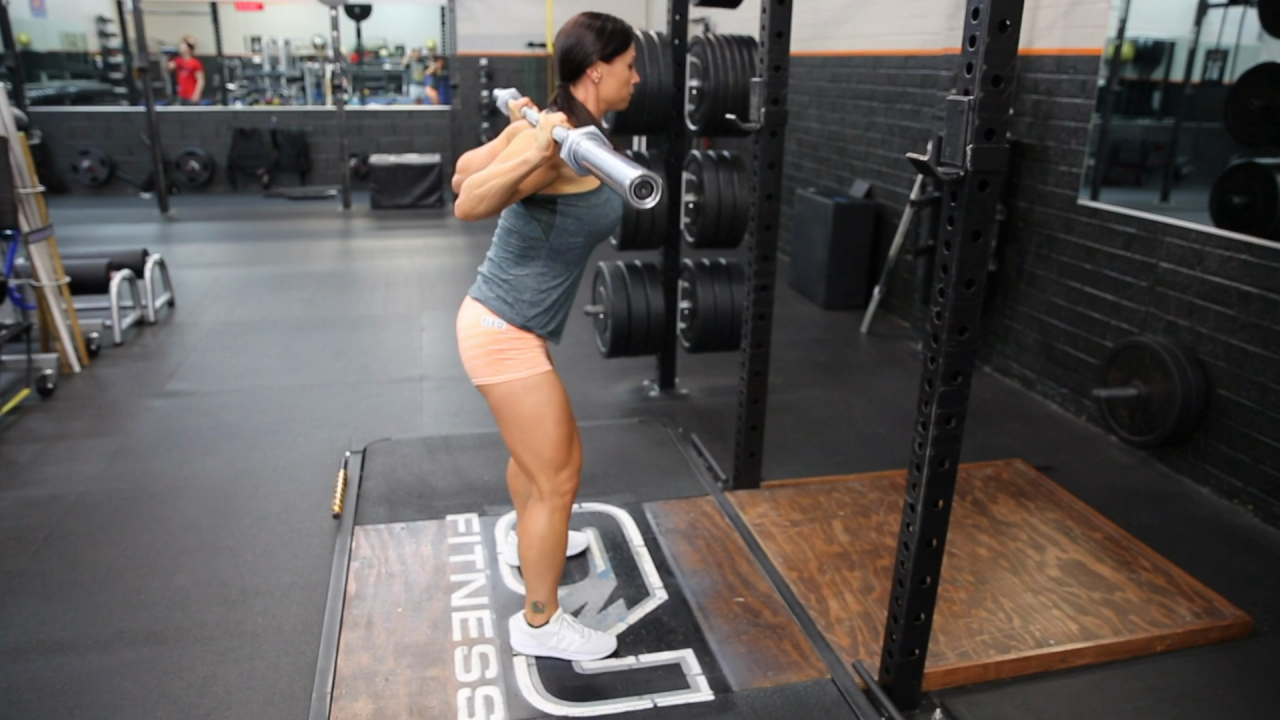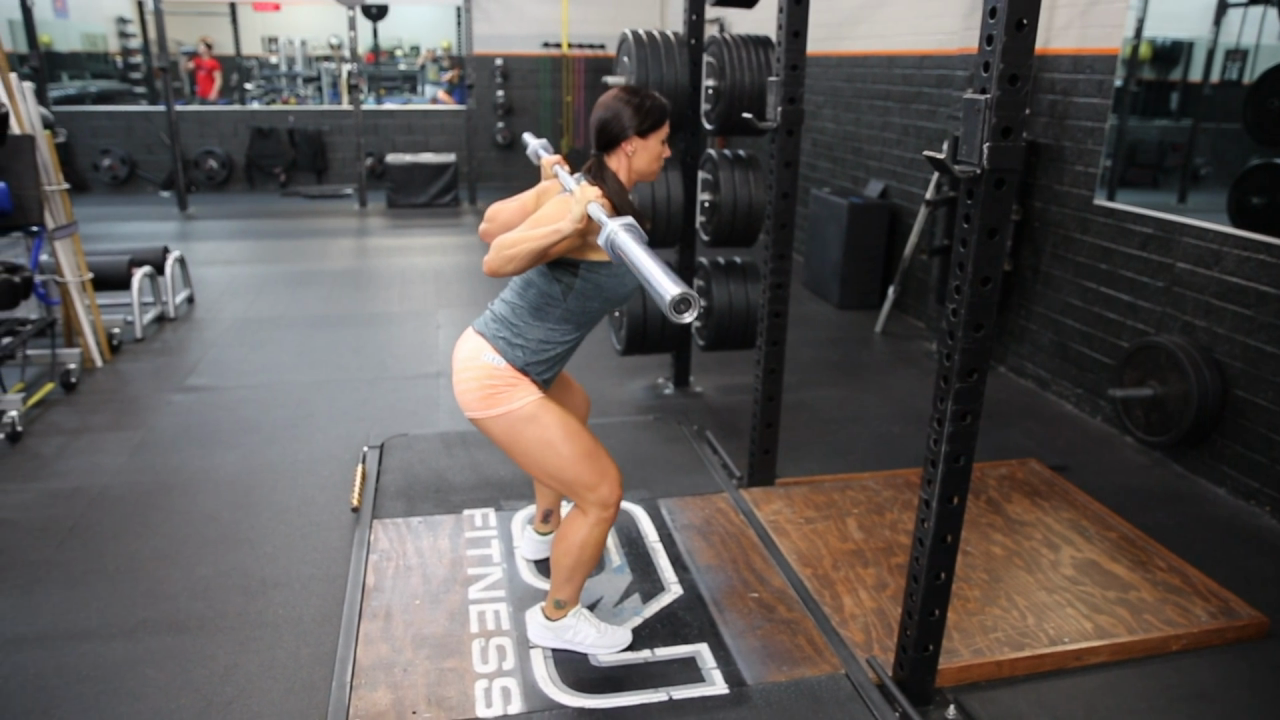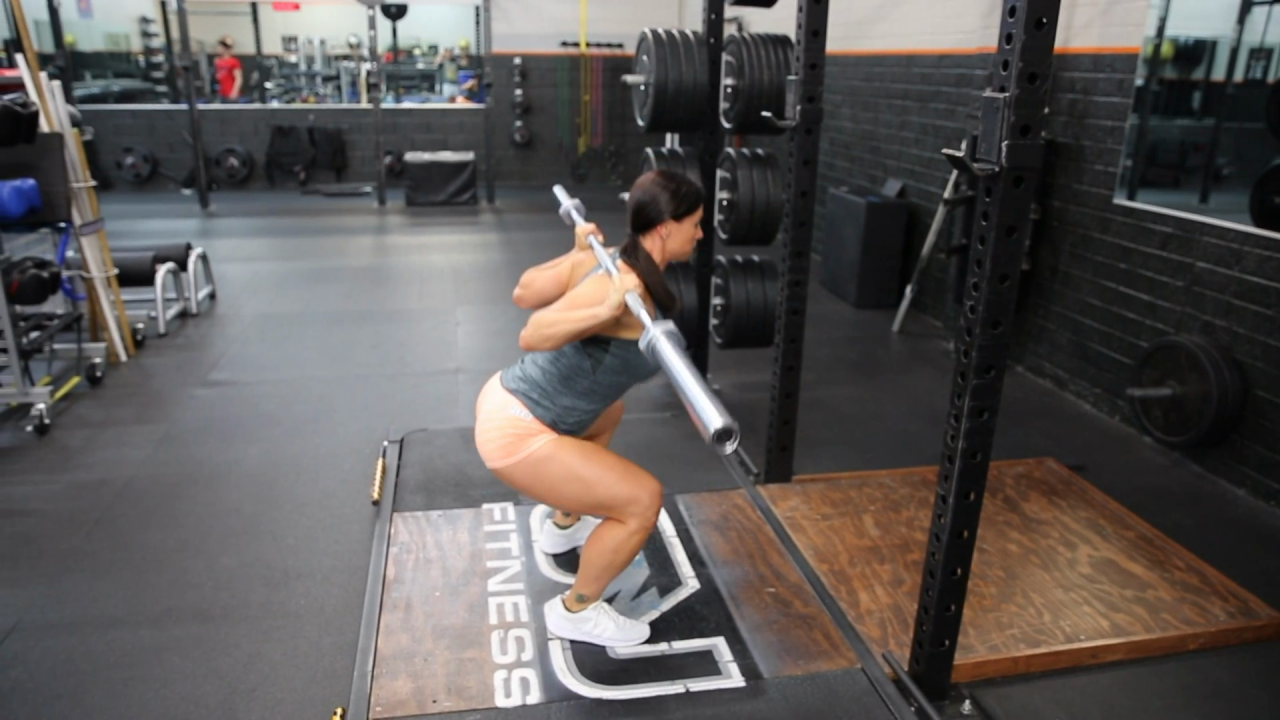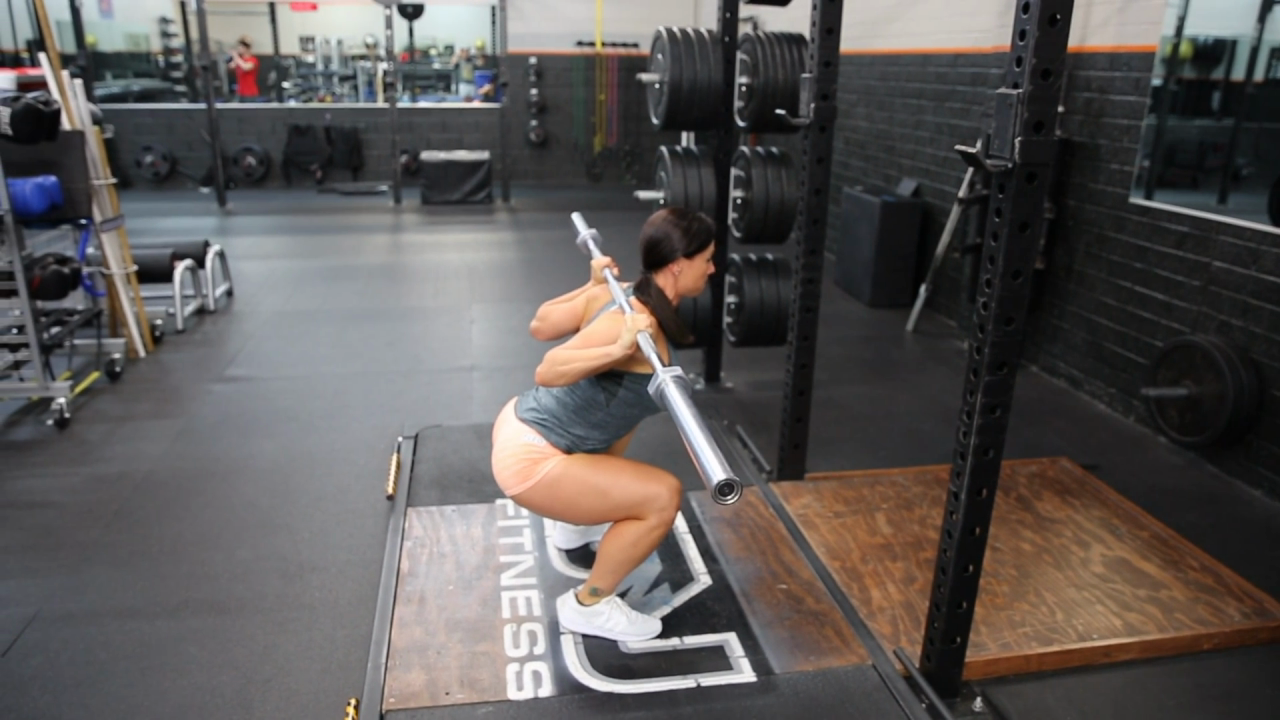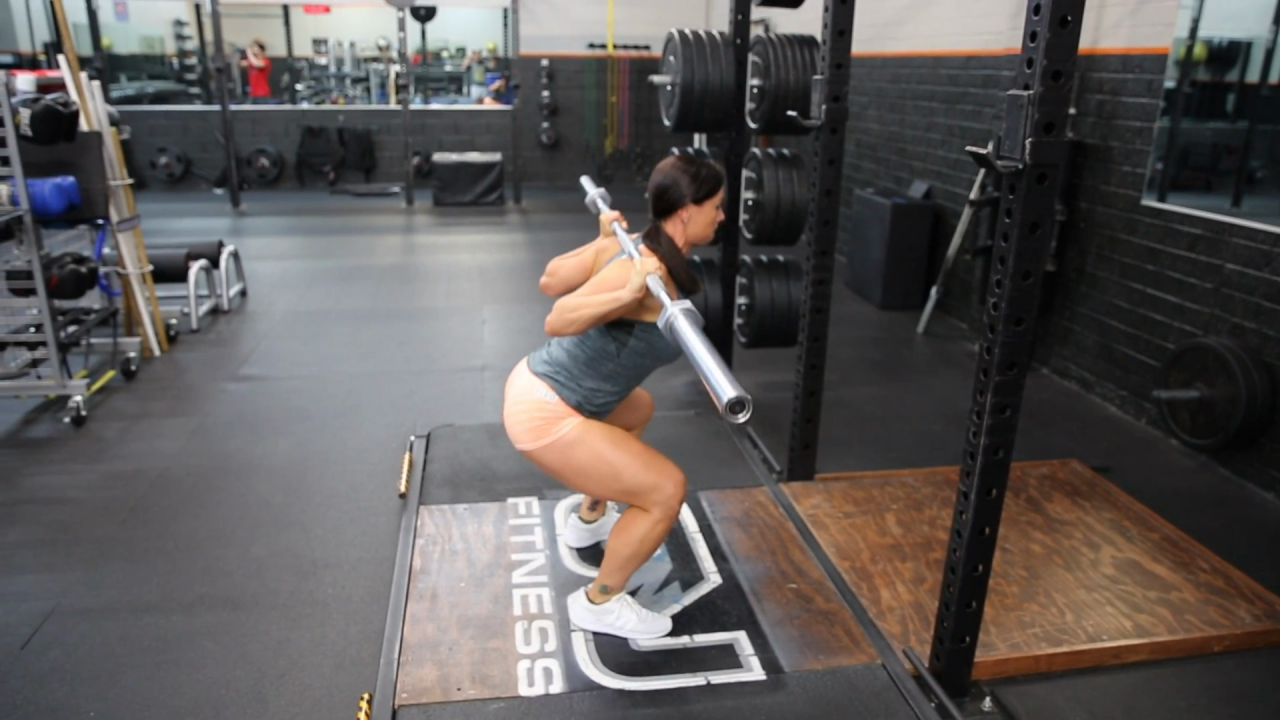
dt=1s
person 1, frame 1
left shoulder: (547, 126)
right shoulder: (563, 145)
left elbow: (462, 175)
right elbow: (469, 205)
left wrist: (520, 131)
right wrist: (534, 154)
left hip: (501, 320)
right hip: (507, 335)
left knee: (537, 444)
right knee: (558, 481)
left ankle: (526, 538)
right ankle: (539, 624)
person 1, frame 2
left shoulder: (572, 188)
right shoulder: (591, 210)
left elbow: (489, 227)
right elbow: (497, 261)
left wrist: (548, 185)
right wrist: (567, 225)
left hip: (496, 354)
right hip: (496, 378)
left knee: (575, 411)
right knee: (602, 492)
left ankle: (544, 530)
right ankle: (556, 618)
person 1, frame 3
left shoulder: (604, 261)
right shoulder: (619, 283)
left elbow: (523, 293)
right elbow: (532, 336)
left wrist: (577, 251)
right wrist: (605, 311)
left hip: (508, 402)
right hip: (514, 433)
left knee: (608, 411)
right knee: (642, 500)
left ankle: (564, 525)
right ankle: (576, 611)
person 1, frame 4
left shoulder: (616, 294)
right shoulder: (633, 322)
left elbow: (540, 324)
right elbow: (548, 371)
left wrist: (593, 284)
right wrist: (620, 350)
left hip: (523, 427)
right hip: (530, 459)
left knee: (622, 413)
right knee: (663, 497)
left ankle: (578, 521)
right ankle: (589, 605)
person 1, frame 5
left shoulder: (628, 247)
right shoulder: (646, 270)
left elbow: (550, 280)
right elbow: (557, 321)
left wrist: (603, 238)
right wrist: (628, 295)
left hip: (540, 387)
right hip: (544, 414)
left knee: (638, 409)
right knee: (666, 489)
left ankle: (590, 519)
right ankle: (599, 603)
